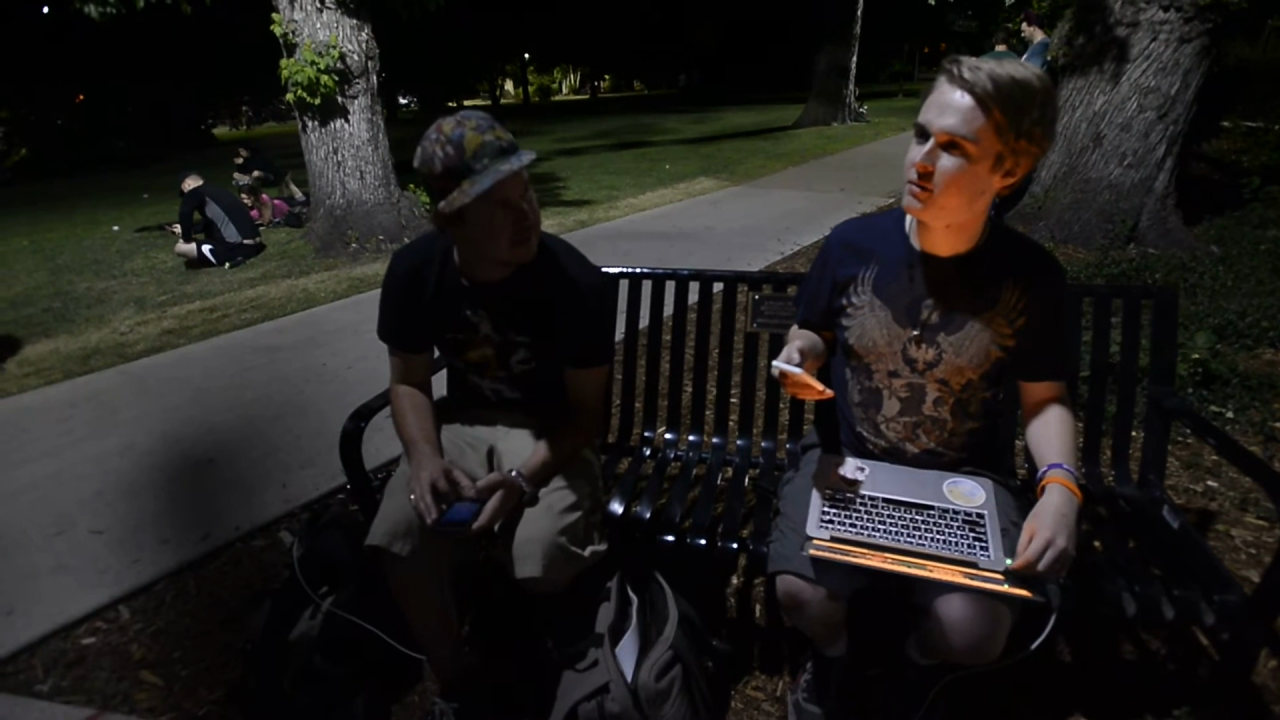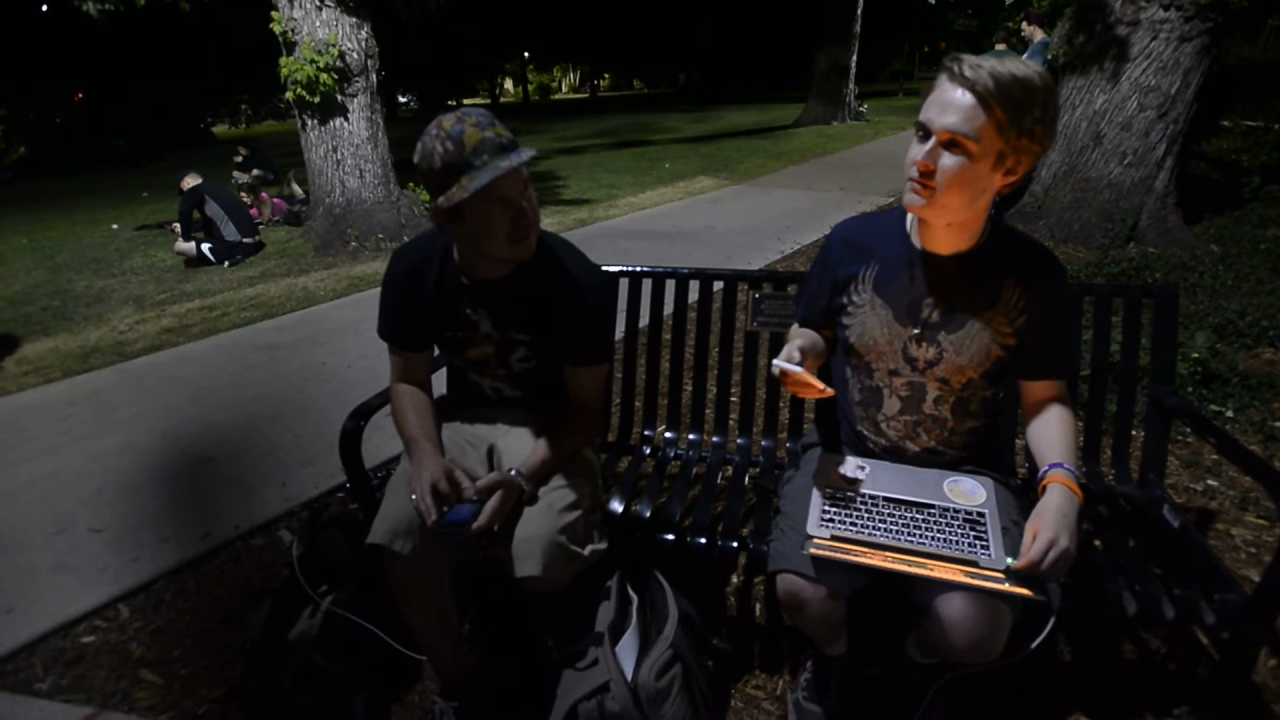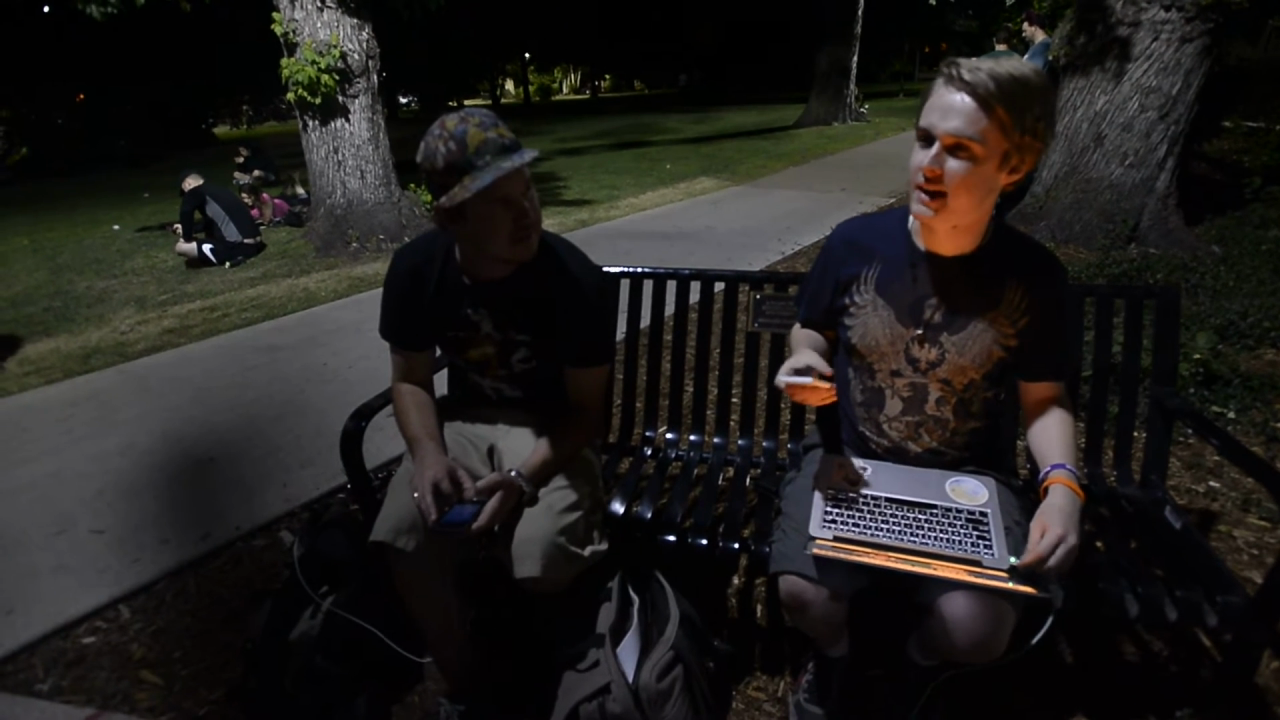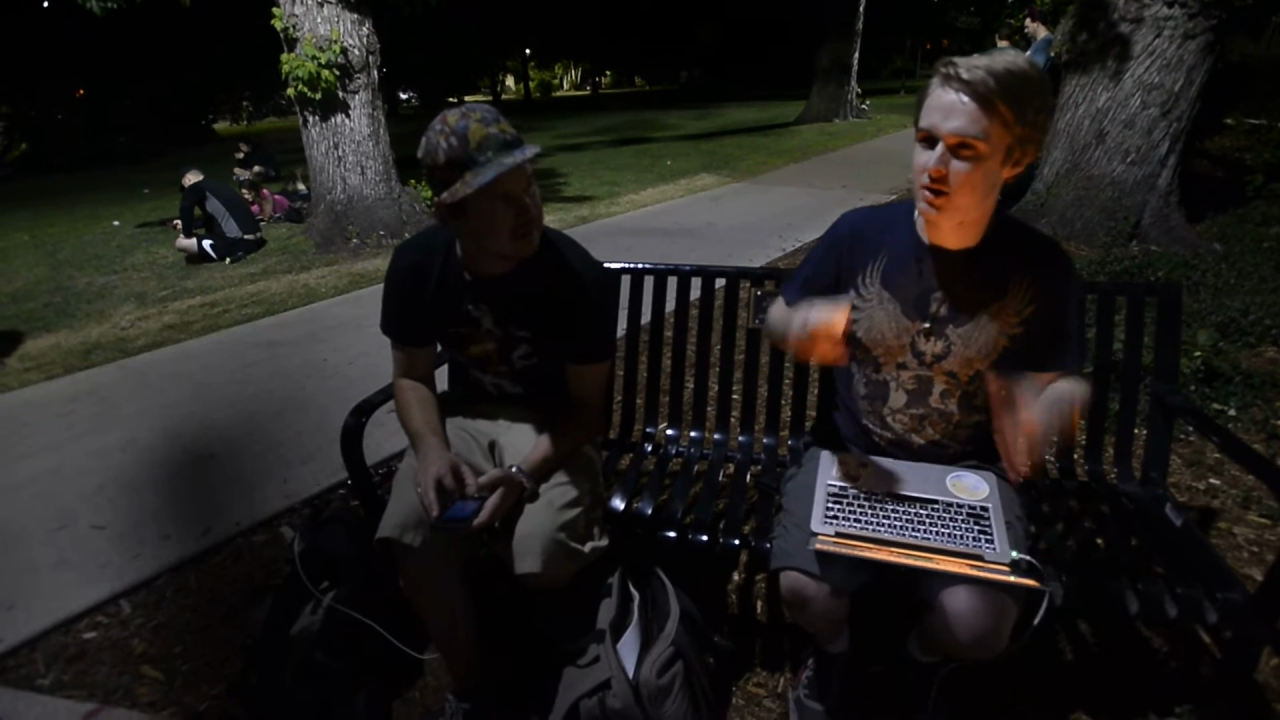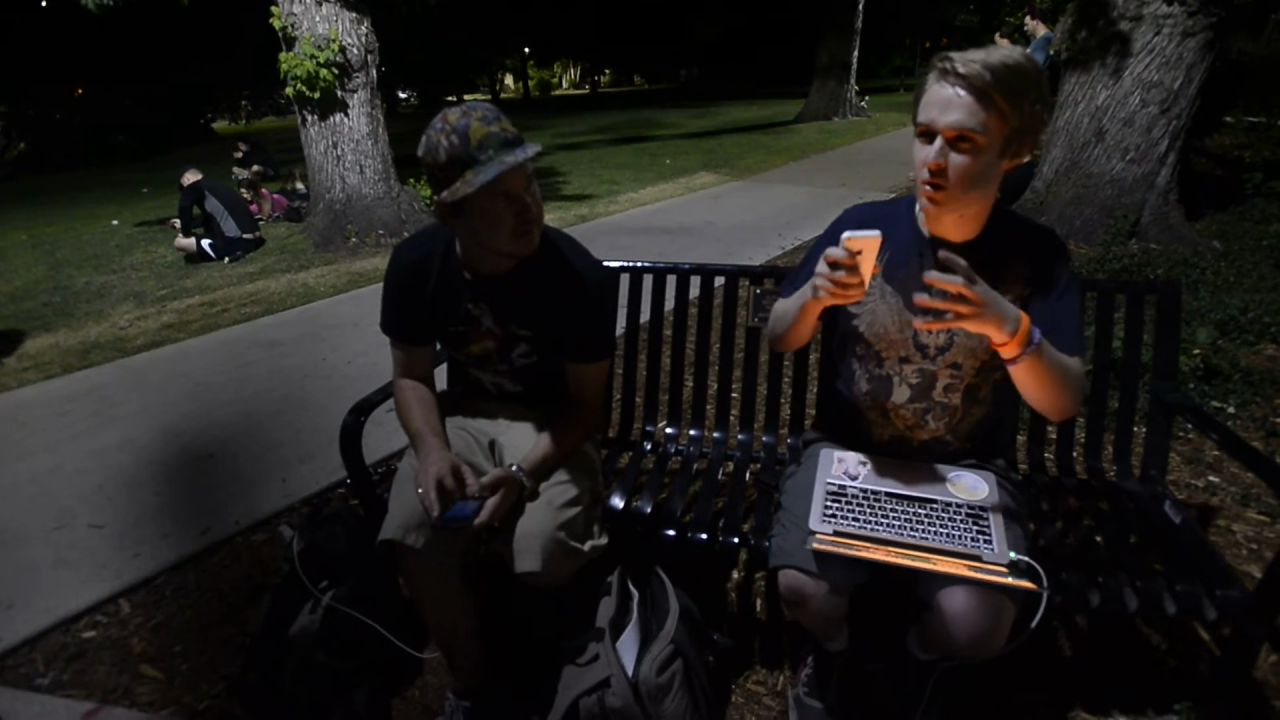
dt=0.3s
person 1, frame 1
left shoulder: (1031, 275)
right shoulder: (853, 244)
left elbow: (1044, 398)
right elbow: (813, 334)
left wrist: (1060, 487)
right wrist: (801, 355)
left hip: (964, 479)
right hip: (846, 460)
left knee: (972, 632)
right knee: (802, 595)
right ankle: (832, 657)
person 1, frame 2
left shoulder: (1032, 274)
right shoulder: (853, 243)
left elbow: (1045, 399)
right elbow: (812, 334)
left wrist: (1061, 487)
right wrist: (802, 356)
left hip: (964, 478)
right hip: (848, 461)
left knee: (973, 631)
right knee: (803, 594)
right ankle: (832, 656)
person 1, frame 3
left shoulder: (1033, 274)
right shoulder: (856, 243)
left elbow: (1043, 400)
right elbow: (811, 334)
left wrist: (1062, 485)
right wrist: (804, 360)
left hip: (966, 477)
right hip: (848, 459)
left knee: (976, 631)
right knee: (804, 596)
right ankle: (835, 656)
person 1, frame 4
left shoulder: (1038, 265)
right shoulder: (860, 234)
left elbow: (1064, 383)
right elbow: (776, 323)
left wrist: (1044, 407)
right wrist: (803, 323)
left hip: (966, 470)
right hip: (849, 453)
left knee: (979, 625)
right knee: (805, 591)
left ankle: (913, 663)
right ankle: (832, 653)
person 1, frame 5
left shoulder: (1036, 255)
right shoulder: (863, 226)
left elbow: (1063, 402)
right elbow: (779, 340)
left wrist: (1007, 326)
right wrist: (813, 297)
left hip: (964, 468)
right hip: (847, 449)
left knee: (977, 625)
right knee: (804, 590)
left ankle: (911, 659)
right ankle: (833, 649)
person 2, frame 1
left shoulder: (576, 282)
right shoulder: (414, 270)
left elbow: (586, 409)
right elbow: (408, 381)
left wrist: (523, 479)
right wrist: (424, 458)
left hip: (551, 431)
right hip: (464, 422)
left knee: (543, 564)
right knee: (399, 541)
person 2, frame 2
left shoulder: (575, 280)
right shoulder: (414, 269)
left elbow: (585, 408)
right elbow: (409, 380)
left wrist: (524, 478)
right wrist: (426, 457)
left hip: (551, 429)
right hip: (464, 421)
left knee: (542, 561)
right knee: (401, 540)
person 2, frame 3
left shoulder: (576, 280)
right shoulder: (416, 269)
left elbow: (586, 409)
right elbow: (411, 380)
left wrist: (524, 480)
right wrist: (429, 456)
left hip: (552, 430)
right hip: (466, 421)
left knee: (542, 562)
right knee: (404, 539)
person 2, frame 4
left shoulder: (578, 277)
right shoulder: (417, 264)
left elbow: (586, 405)
right elbow: (412, 374)
left wrist: (525, 474)
right wrist: (432, 451)
left hip: (553, 426)
right hip: (468, 416)
left knee: (543, 559)
right knee: (411, 535)
person 2, frame 5
left shoulder: (577, 276)
right shoulder: (416, 263)
left elbow: (586, 403)
right elbow: (411, 374)
left wrist: (524, 474)
right wrist: (432, 451)
left hip: (552, 425)
right hip: (466, 415)
left knee: (543, 558)
right knee: (413, 537)
